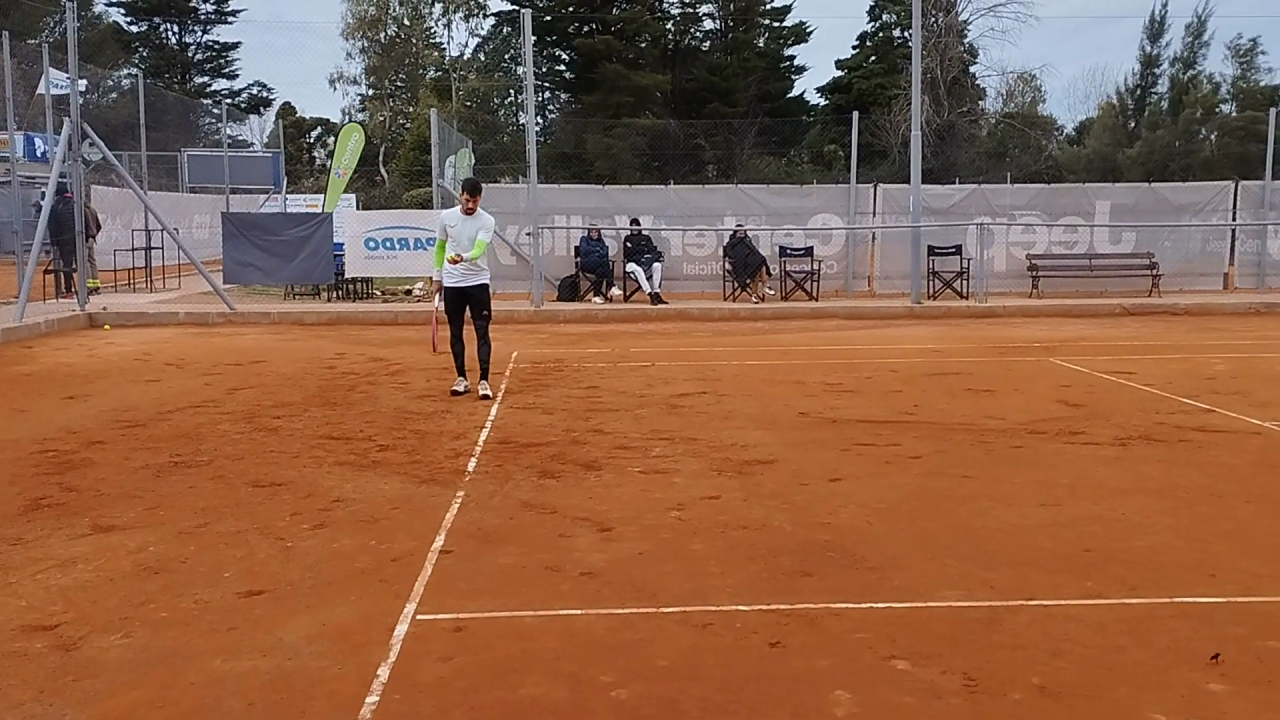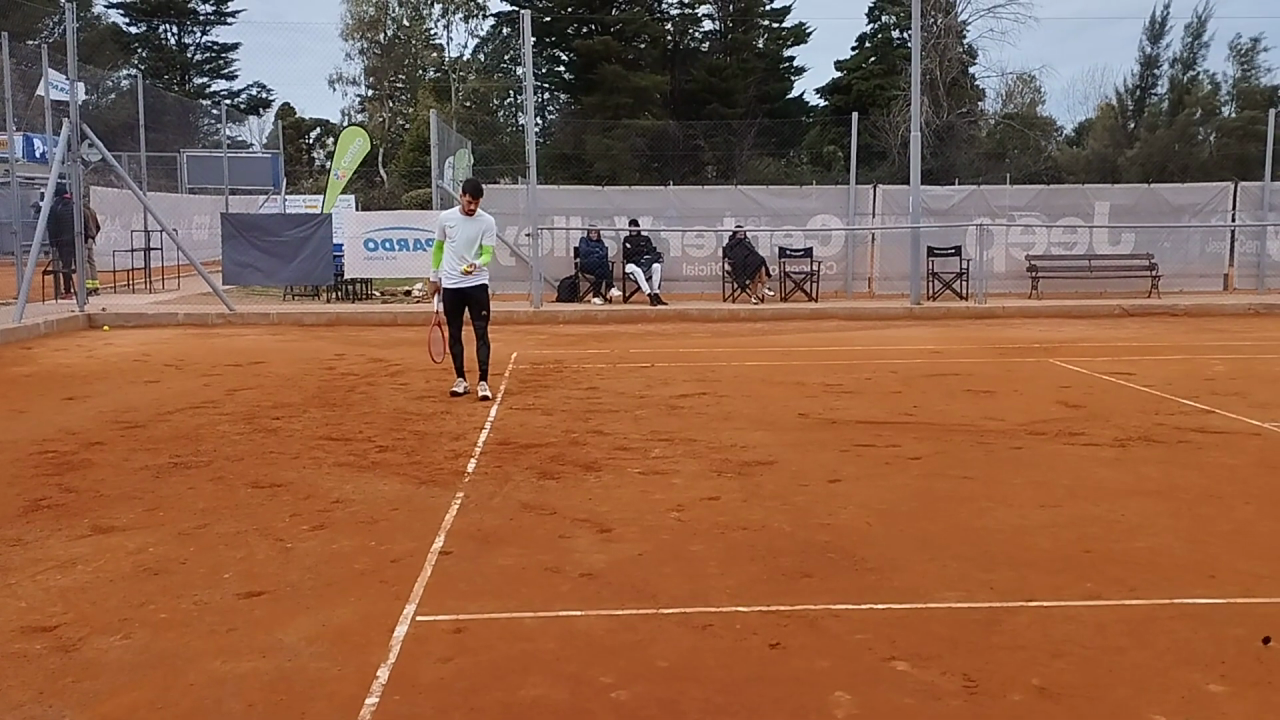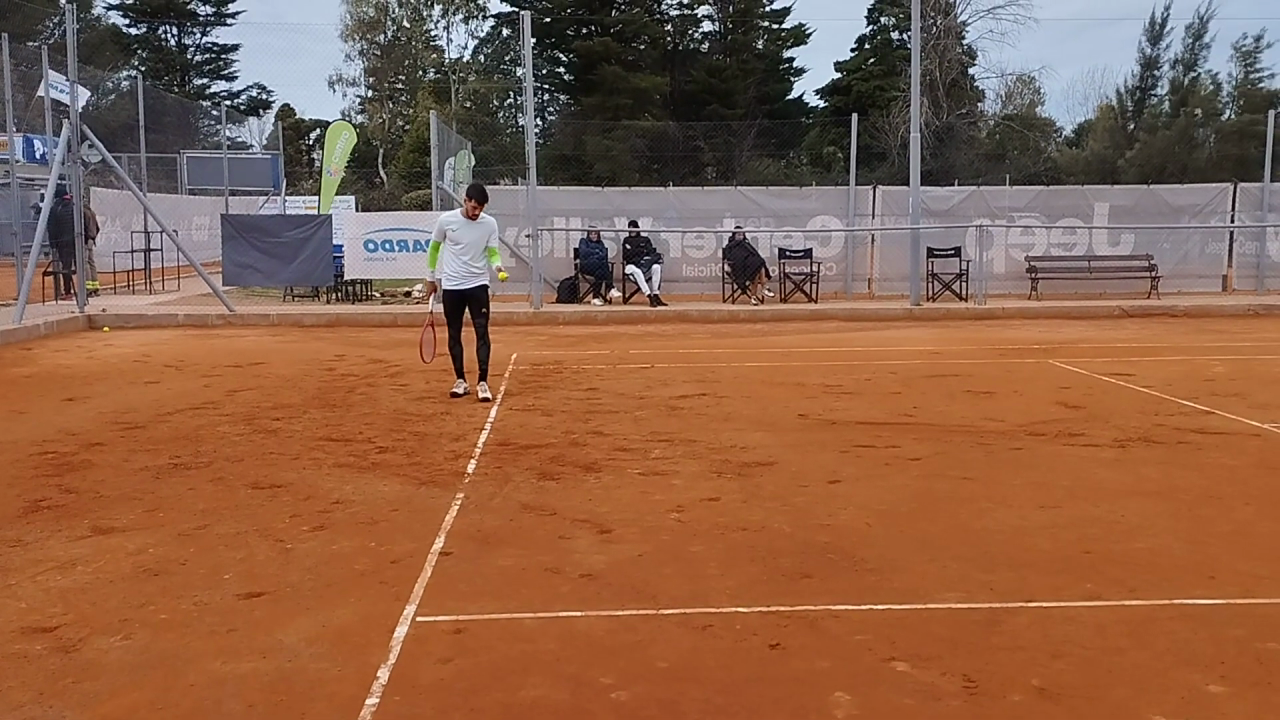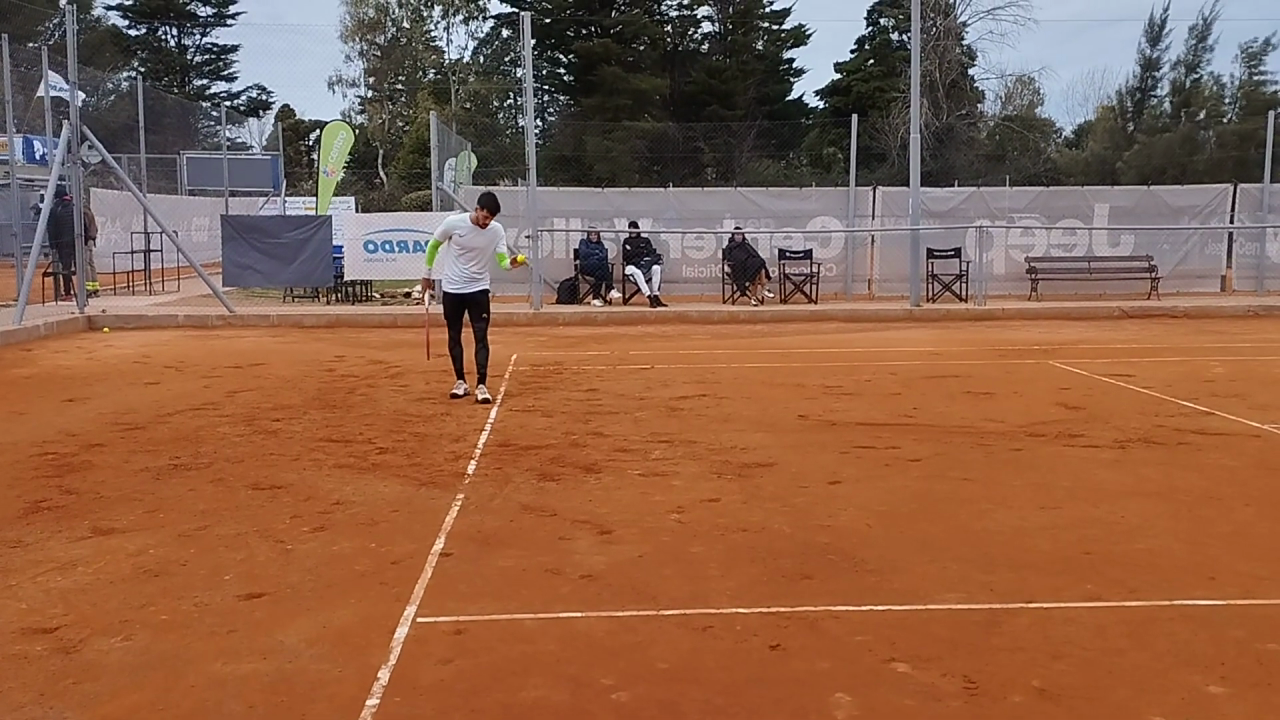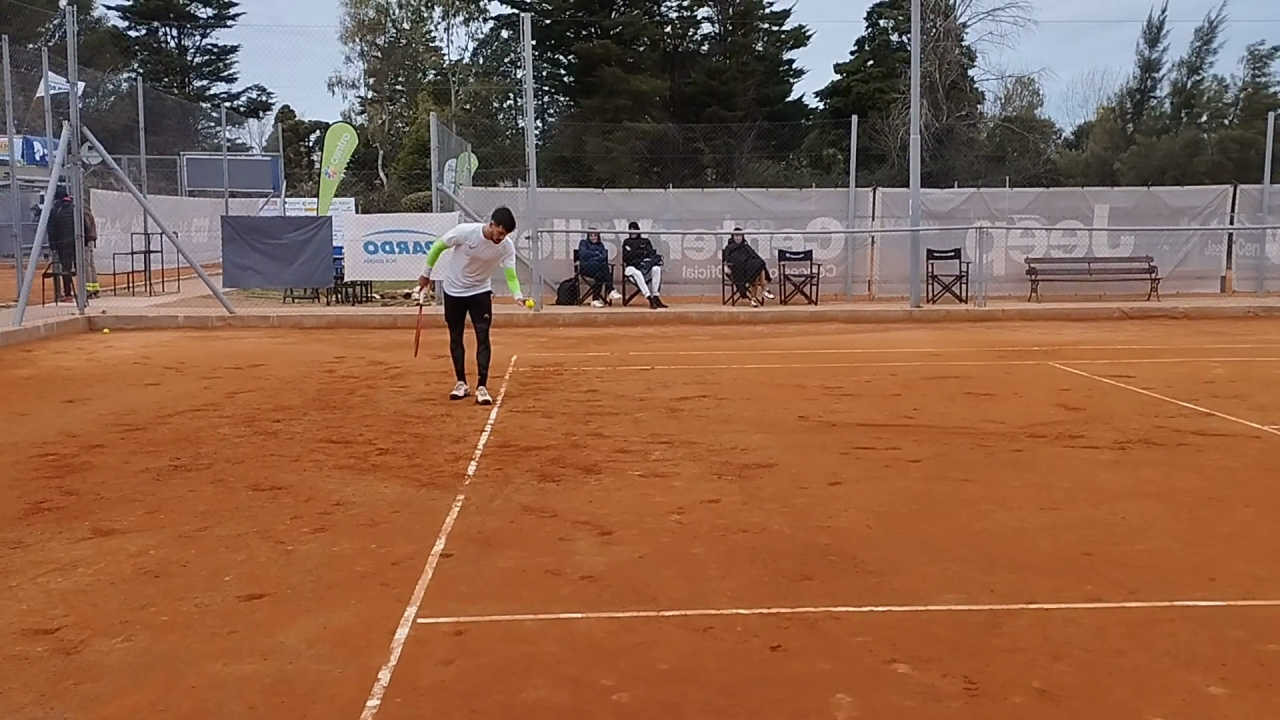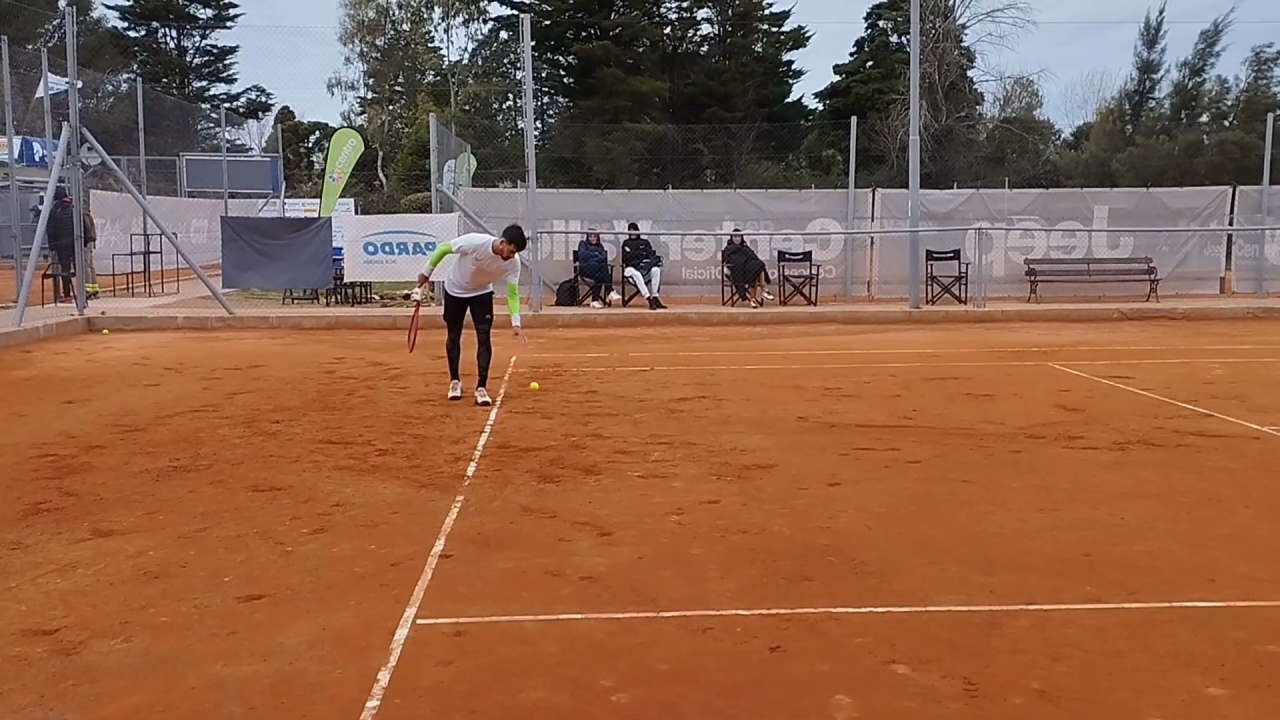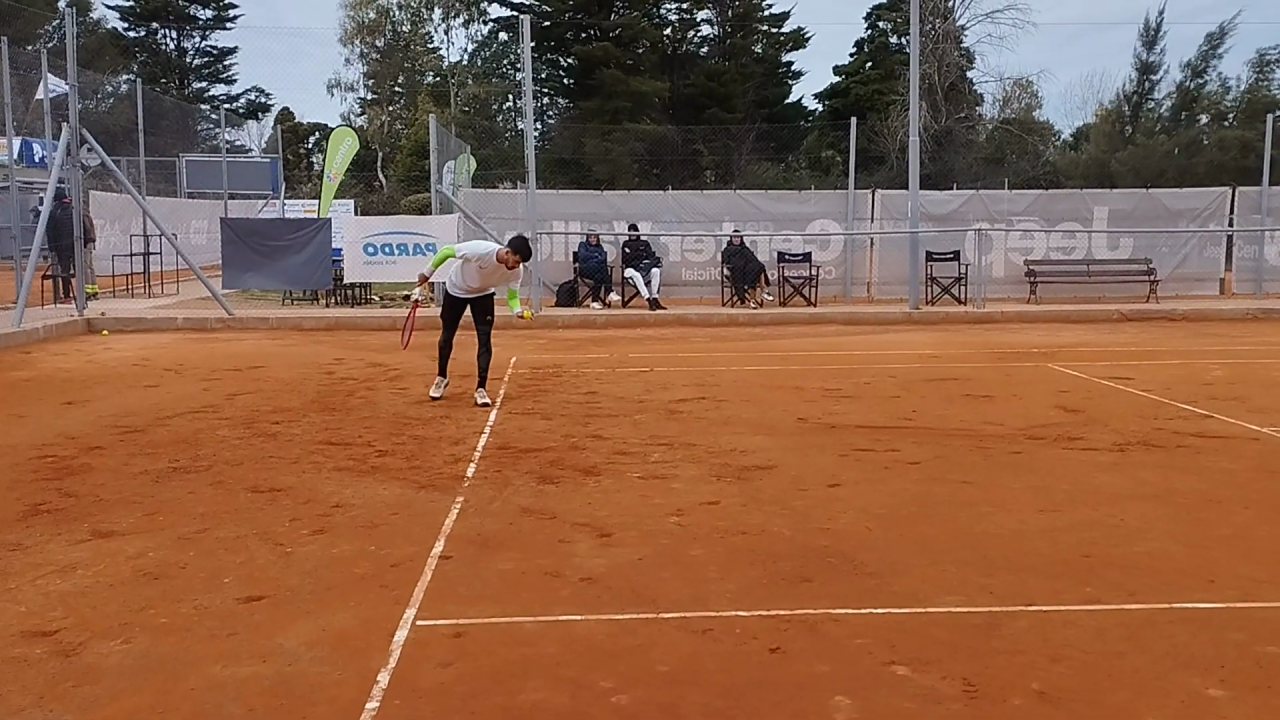
dt=0.2s
person 1, frame 1
left shoulder: (487, 221)
right shoulder: (446, 217)
left elbow: (479, 250)
right elbow: (440, 247)
left wrist: (463, 257)
right wrist: (437, 277)
left hip: (478, 283)
right hip: (452, 284)
left knee: (482, 332)
right knee: (455, 332)
left ankle: (484, 381)
right ankle: (461, 378)
person 1, frame 2
left shoulder: (487, 221)
right shoulder: (446, 218)
left elbow: (487, 255)
right elbow: (438, 248)
left wrist: (475, 265)
right wrist: (434, 277)
left hip: (477, 284)
right hip: (451, 285)
left knee: (481, 332)
right knee: (454, 333)
left ankle: (483, 381)
right ankle: (461, 379)
person 1, frame 3
left shoulder: (490, 224)
right shoulder: (446, 220)
left elbow: (493, 254)
right elbow: (434, 247)
left wrist: (498, 267)
right wrist: (431, 277)
left hip: (477, 285)
right hip: (451, 286)
left knee: (482, 332)
right knee: (454, 334)
left ankle: (482, 382)
right ankle: (461, 380)
person 1, frame 4
left shoulder: (497, 231)
right shoulder: (453, 223)
left elbow: (502, 258)
right elbow: (433, 246)
left wrist: (511, 263)
right wrist: (428, 275)
left hip: (478, 288)
right hip: (452, 288)
left knee: (481, 335)
right knee: (454, 336)
left ankle: (481, 385)
right ankle: (461, 381)
person 1, frame 5
left shoulder: (507, 246)
right shoulder: (464, 231)
left elbow: (510, 276)
right elbow: (438, 247)
left wrist: (518, 296)
right wrist: (426, 274)
left hip: (480, 291)
right hip: (454, 290)
left knee: (483, 337)
right knee: (456, 337)
left ankle: (482, 386)
right ankle: (461, 382)
person 1, frame 6
left shoulder: (513, 262)
right shoulder: (473, 242)
left elbow: (512, 293)
right elbow: (443, 248)
left wrist: (516, 323)
right wrist: (426, 273)
left hip: (482, 293)
right hip: (455, 290)
left knee: (484, 337)
right knee: (453, 337)
left ankle: (481, 388)
right ankle: (455, 381)
person 1, frame 7
left shoulder: (516, 271)
right shoulder: (479, 249)
left elbow: (512, 297)
right elbow: (446, 251)
left wrist: (518, 312)
right wrist: (427, 274)
left hip: (483, 294)
right hip: (456, 290)
left knee: (485, 338)
right knee: (447, 335)
left ankle: (481, 389)
right ankle: (441, 378)
